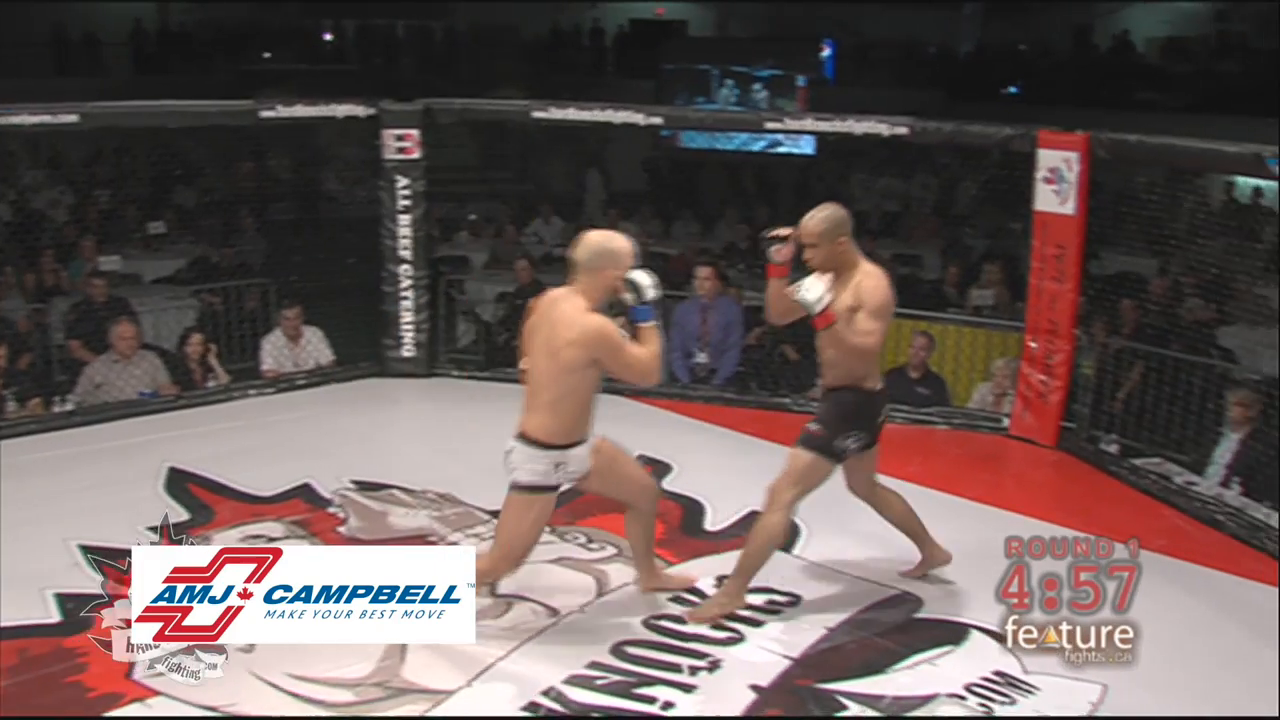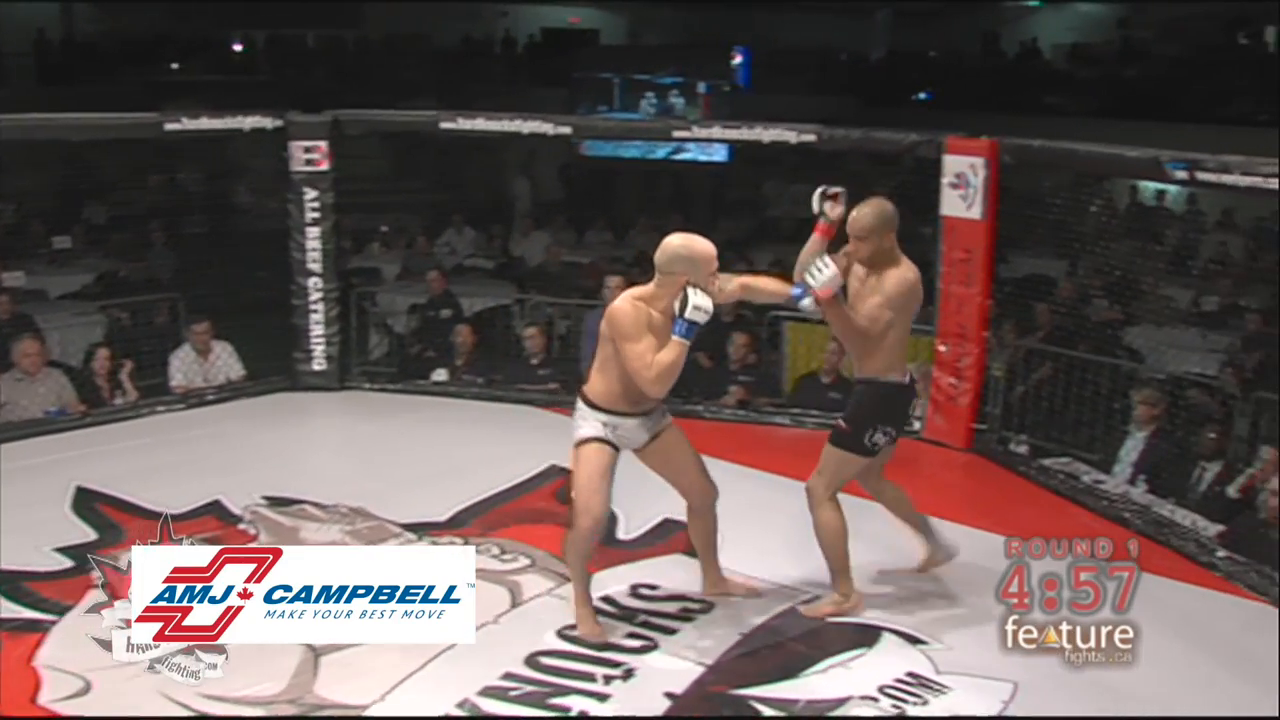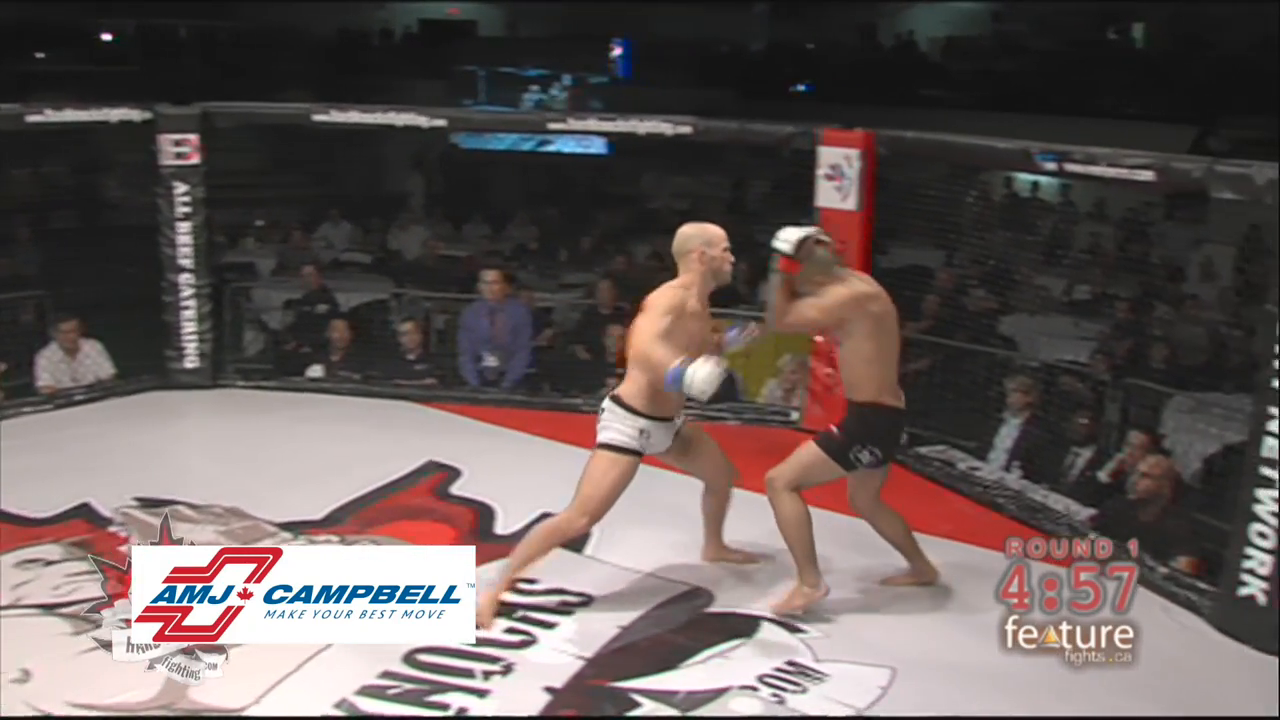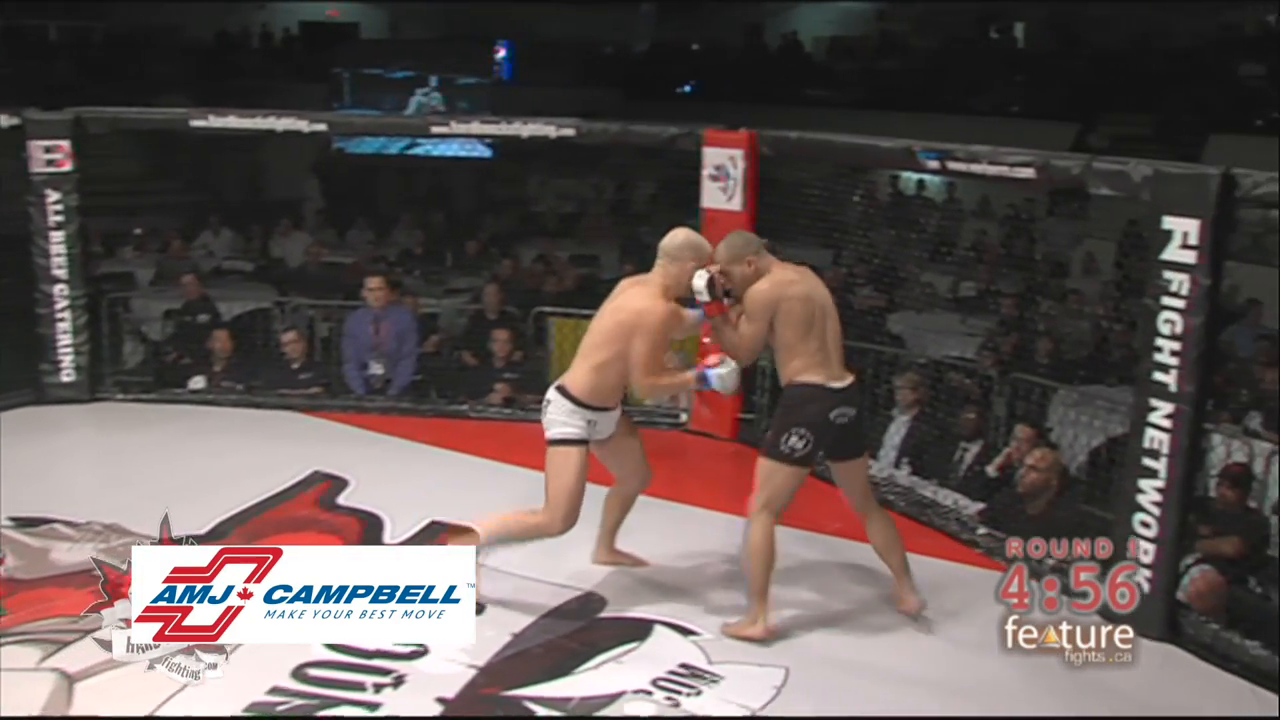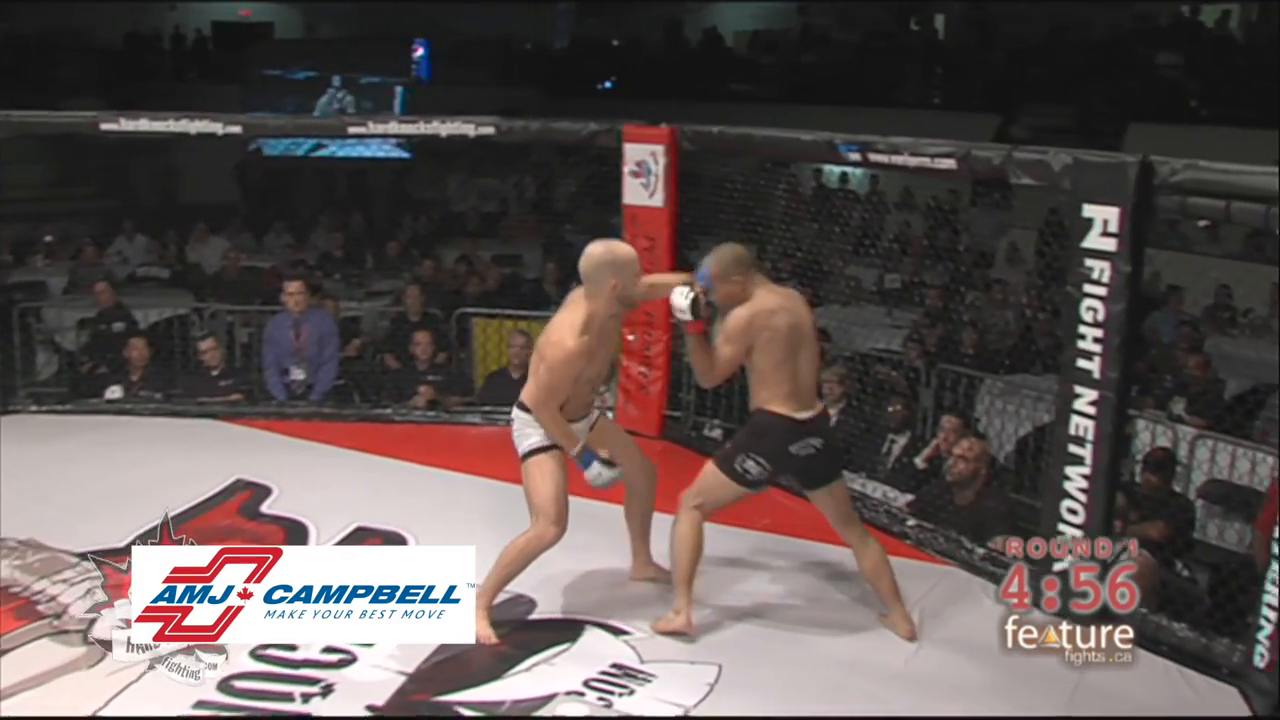
dt=1s
person 1, frame 1
left shoulder: (871, 284)
right shoulder: (829, 277)
left elbow: (863, 358)
right elbow: (777, 317)
left wrist: (824, 314)
right wrist: (779, 269)
left hip: (855, 403)
right hip: (852, 401)
left knee: (781, 494)
right knee: (864, 486)
left ankle: (733, 593)
right ankle: (931, 552)
person 1, frame 2
left shoulder: (901, 279)
right shoulder: (858, 259)
left elbow: (858, 339)
right elbow: (802, 276)
left wrist: (827, 298)
right wrist: (825, 224)
left hip: (879, 395)
right hip: (884, 389)
left knee: (820, 489)
right knee: (870, 481)
left ankle: (844, 594)
right ankle: (935, 544)
person 1, frame 3
left shoulder: (854, 295)
right shoulder: (851, 284)
left elbow: (780, 320)
right elbow: (791, 309)
left wrist: (785, 264)
right wrist: (802, 259)
left hip: (871, 420)
right hip: (878, 416)
left knee: (780, 482)
right knee: (866, 502)
left ankle: (809, 583)
right ankle: (922, 568)
person 1, frame 4
left shoulder: (764, 291)
right shoulder: (805, 276)
left elbow: (743, 353)
left wrist: (712, 305)
right wrist: (728, 299)
left hip: (806, 402)
right hip: (844, 397)
left knee: (762, 510)
right knee: (866, 506)
left ankle: (756, 619)
right ankle: (907, 593)
person 1, frame 5
left shoulder: (746, 316)
right shoulder: (795, 300)
left elbow: (709, 377)
left wrist: (692, 324)
right wrist: (724, 311)
left hip: (771, 431)
right hip: (814, 429)
left knee: (691, 506)
right knee: (852, 530)
left ankle: (680, 613)
right ankle: (900, 617)
person 2, frame 1
left shoulder: (551, 301)
right shoulder: (594, 327)
left elbow: (530, 348)
right elbow: (648, 375)
right wrist: (646, 311)
left hip: (575, 444)
right hip: (544, 456)
left knee: (645, 494)
right knee: (503, 560)
left ankle: (650, 574)
person 2, frame 2
left shoulder: (688, 296)
right shoulder: (627, 311)
left elbow: (744, 285)
right elbow: (656, 383)
left wrist: (798, 293)
right wrist: (686, 328)
left hip: (646, 417)
right hip: (600, 419)
left knee: (704, 494)
right knee: (591, 519)
left ankle: (713, 578)
right ankle: (582, 599)
person 2, frame 3
left shoulder: (701, 300)
right shoulder: (668, 299)
right elbow: (641, 347)
left wrist: (730, 340)
right wrist: (679, 375)
left hip: (668, 422)
right hip: (628, 422)
left knee: (725, 475)
right knee: (580, 518)
left ankle: (715, 546)
right ankle: (496, 588)
person 2, frame 4
left shoulder: (636, 285)
right shoulder: (655, 310)
left elbow: (678, 326)
right elbow: (646, 385)
right wrist: (703, 379)
left hip: (603, 410)
right hip: (572, 411)
left knee: (637, 478)
right knee: (557, 521)
left ankle: (605, 548)
right ankle: (471, 541)
person 2, frame 5
left shoulder: (604, 299)
right shoulder: (570, 344)
left elbow: (651, 286)
right elbow: (544, 409)
right wrist: (582, 455)
left hip: (582, 417)
right hip: (539, 425)
left knee: (643, 475)
right knee: (549, 528)
left ankle: (642, 564)
right ankle: (478, 607)
